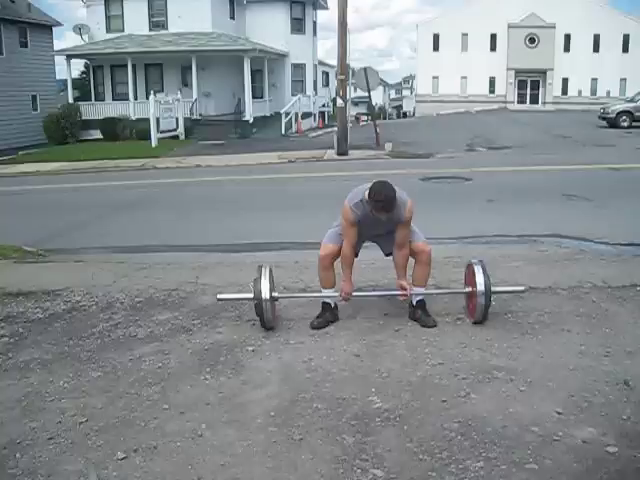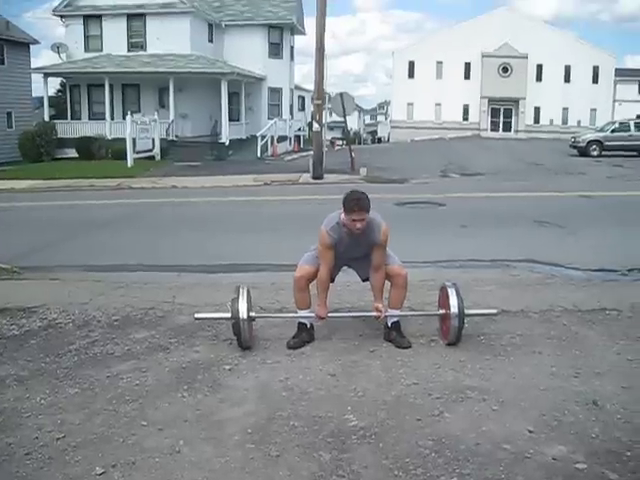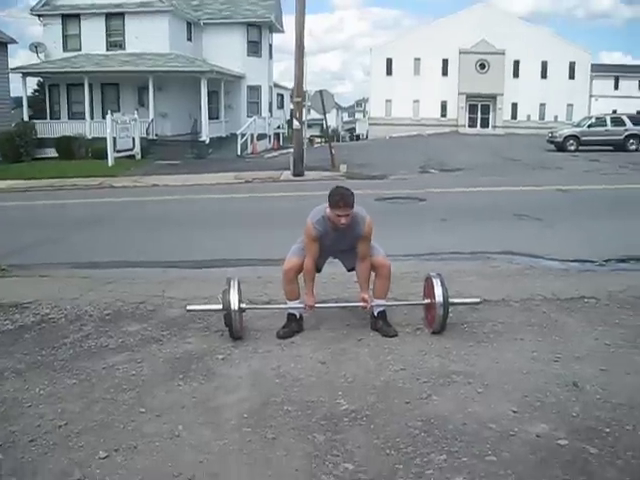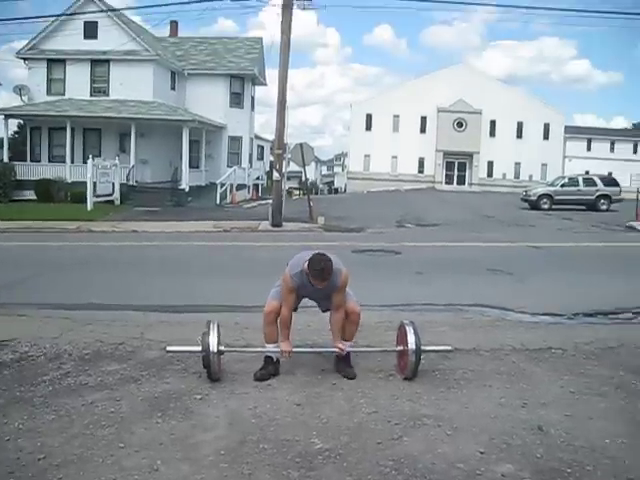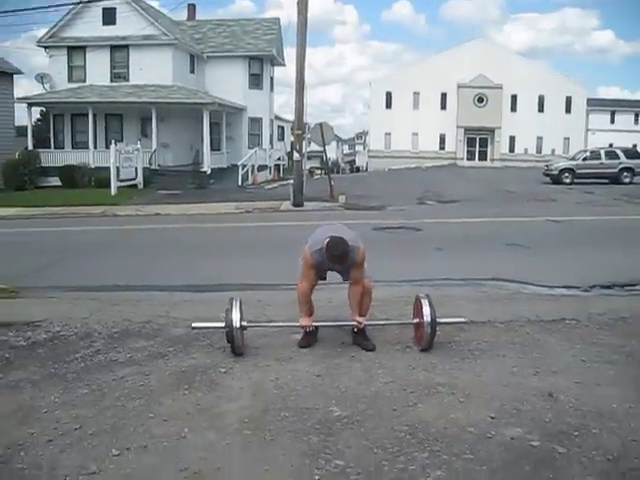
dt=0.4s
person 1, frame 1
left shoulder: (405, 206)
right shoulder: (352, 206)
left elbow: (401, 246)
right elbow: (348, 245)
left wrist: (401, 278)
right wrist: (347, 280)
right hip: (352, 228)
left knee: (424, 252)
right knee: (325, 255)
left ankle: (417, 305)
right ankle: (329, 307)
person 1, frame 2
left shoulder: (380, 229)
right shoulder: (328, 229)
left elbow: (377, 269)
right elbow: (325, 269)
left wrist: (378, 301)
right wrist: (321, 304)
left hip: (366, 255)
right hip: (329, 253)
left knee: (400, 275)
right knee: (300, 277)
left ankle: (392, 326)
right ankle: (305, 327)
person 1, frame 3
left shoulder: (364, 223)
right shoulder: (314, 223)
left elbow: (363, 260)
right elbow: (310, 261)
left wrist: (364, 291)
right wrist: (309, 294)
left hip: (351, 246)
right hip: (316, 244)
left knee: (383, 266)
right knee: (289, 269)
left ankle: (379, 316)
right ankle: (294, 317)
person 1, frame 4
left shoulder: (341, 275)
right shoulder: (292, 274)
left elbow: (338, 310)
right elbow: (286, 310)
left wrist: (337, 340)
right wrist: (284, 340)
right hip: (296, 286)
left knee: (354, 311)
right knee: (270, 311)
left ankle: (342, 358)
right ankle: (271, 361)
person 1, frame 5
left shoulder: (358, 251)
right shoulder: (311, 252)
left elbow: (356, 284)
right elbow: (305, 285)
left wrist: (355, 315)
right wrist: (304, 316)
left hip: (348, 257)
right hip: (317, 253)
left knee: (366, 287)
right knee: (303, 285)
left ankle: (359, 331)
right ankle: (310, 330)
